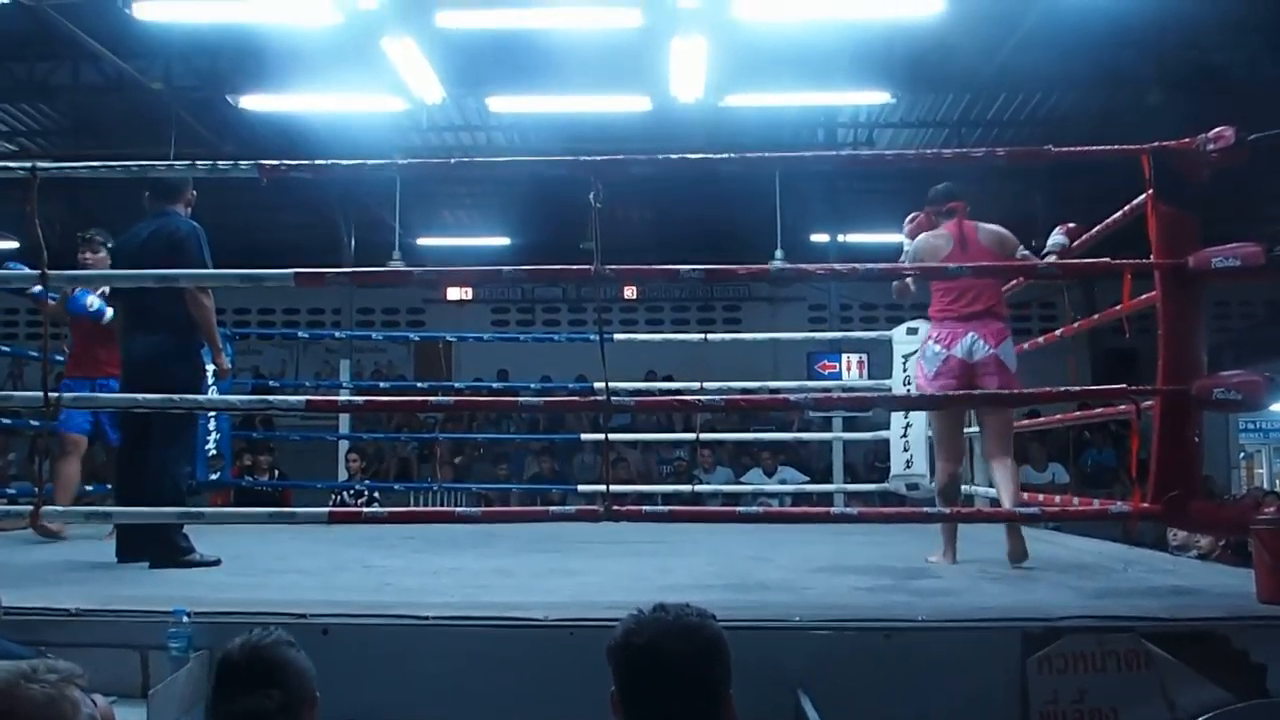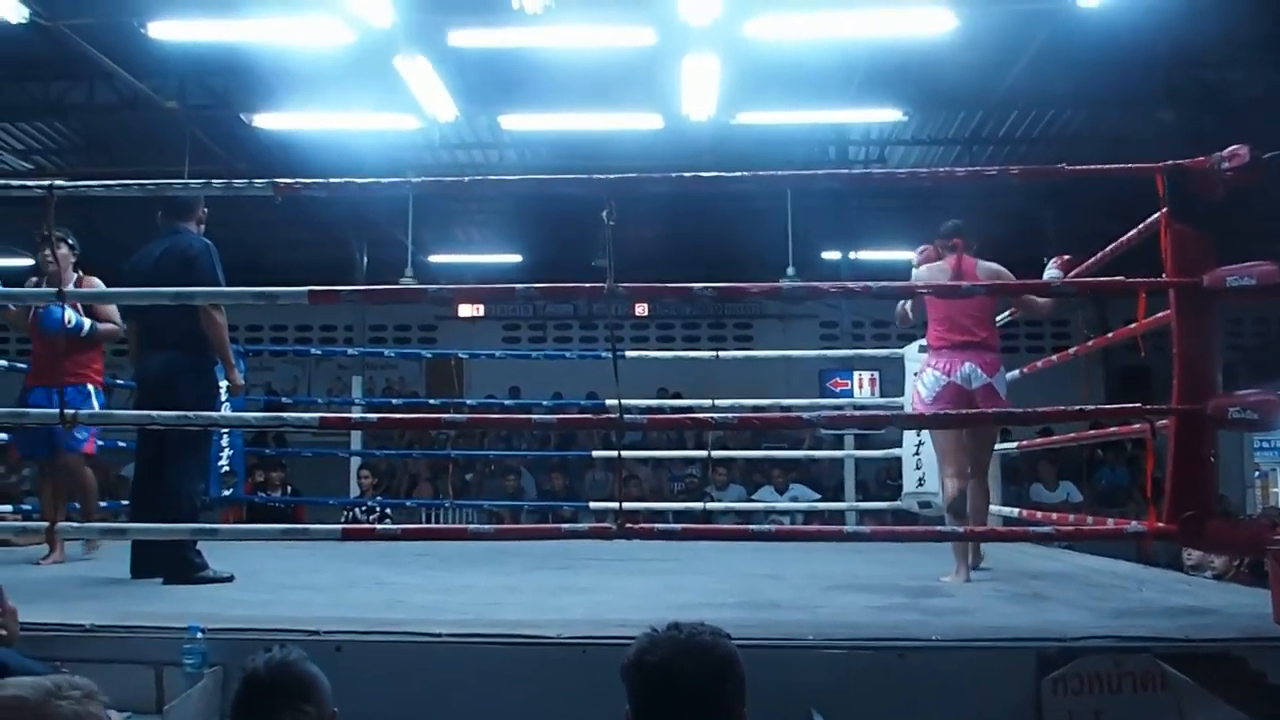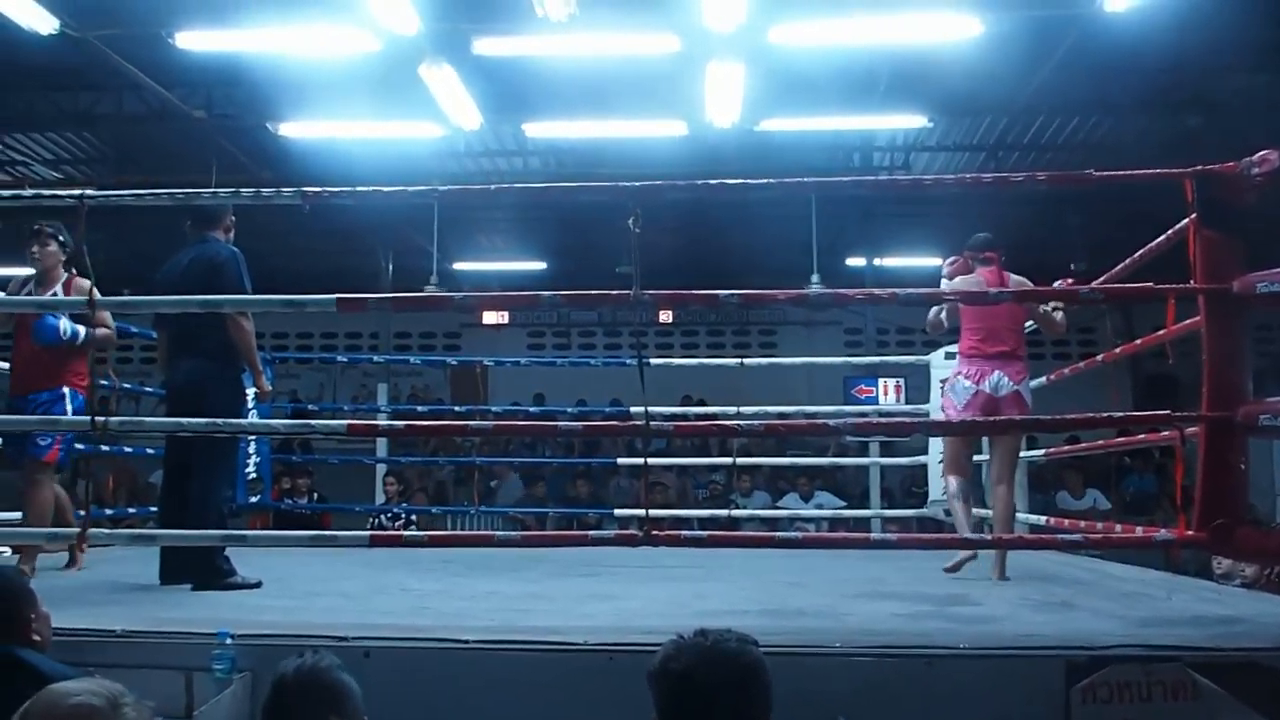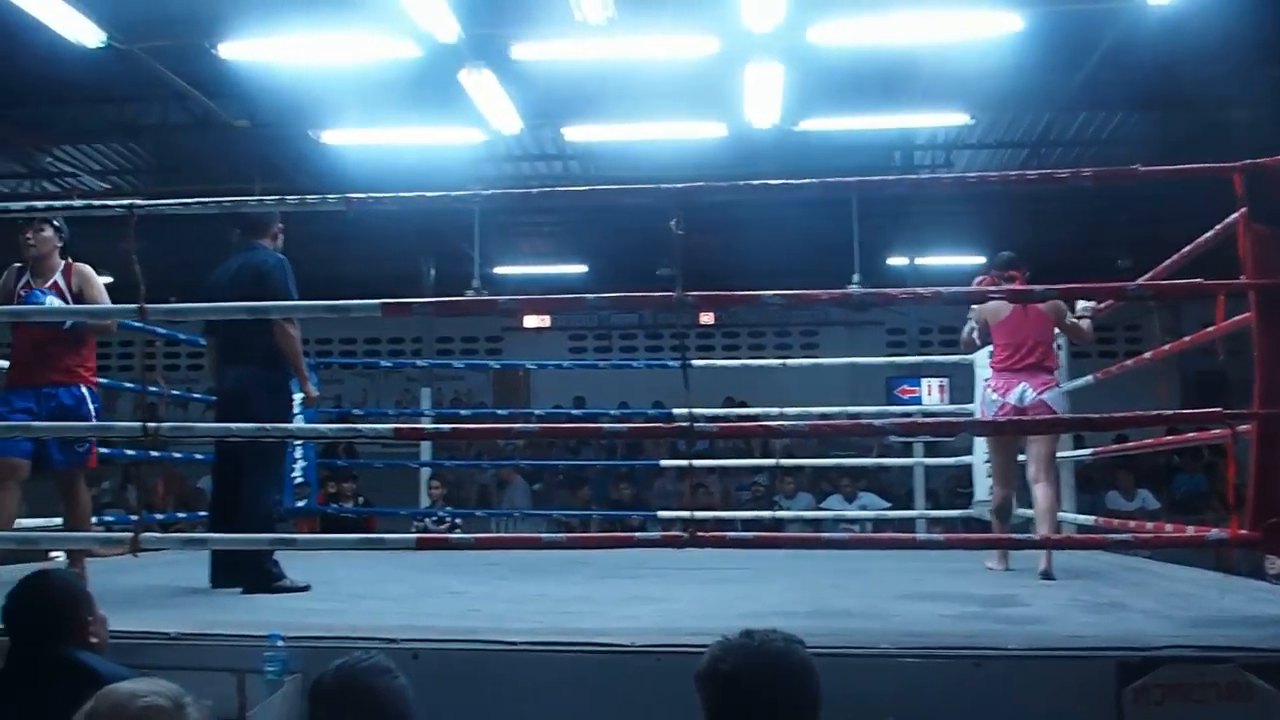
dt=0.4s
person 1, frame 1
left shoulder: (127, 239)
right shoulder: (186, 231)
left elbow: (119, 305)
right elbow: (197, 295)
right wrist: (217, 350)
left hip: (137, 353)
right hip: (175, 352)
left knee: (134, 446)
right knee: (173, 449)
left ankle: (132, 542)
right ankle: (169, 545)
person 1, frame 2
left shoulder: (140, 258)
right shoulder: (199, 248)
left elbow: (133, 323)
right elbow: (210, 311)
right wrist: (230, 367)
left hip: (151, 370)
right hip: (189, 368)
left knee: (150, 464)
right knee: (187, 465)
left ankle: (146, 557)
right ankle: (182, 561)
person 1, frame 3
left shoulder: (171, 266)
right shoulder: (226, 256)
left elbow: (162, 331)
right elbow: (237, 319)
right wrist: (257, 373)
left hip: (180, 377)
right hip: (217, 376)
left knee: (178, 470)
right knee: (213, 472)
left ankle: (176, 563)
right ankle: (210, 567)
person 1, frame 4
left shoulder: (220, 273)
right shoulder: (273, 264)
left elbow: (212, 338)
right elbow: (284, 325)
right wrist: (304, 379)
left hip: (230, 383)
right hip: (265, 381)
left knee: (228, 474)
right knee: (263, 476)
left ankle: (227, 567)
right ankle: (260, 571)
person 2, frame 1
left shoulder: (925, 242)
right shoulder: (996, 236)
left elbow: (900, 291)
right wrist: (1056, 247)
left hip: (945, 345)
right hip: (992, 342)
left knee: (947, 454)
right knee: (998, 449)
left ankle: (948, 548)
right ankle: (1010, 514)
person 2, frame 2
left shoulder: (925, 274)
right shoulder: (992, 272)
left elbow: (902, 318)
right elbow: (1039, 308)
right wrist: (1053, 277)
left hip: (942, 372)
right hip: (986, 371)
left knee: (953, 472)
right knee: (978, 471)
left ankle: (961, 565)
right ankle: (974, 551)
person 2, frame 3
left shoulder: (960, 285)
right shoulder: (1023, 287)
left elbow: (933, 326)
right elbow: (1056, 328)
right wrist: (1058, 301)
left hip: (971, 379)
right hip: (1012, 380)
left knee: (955, 470)
right knee: (1003, 477)
left ankle: (966, 539)
right ankle: (1000, 565)
person 2, frame 4
left shoulder: (988, 305)
right shoulder: (1050, 301)
left elbow: (968, 341)
right elbow: (1083, 335)
right wrist: (1085, 311)
left hip: (1002, 391)
right hip: (1042, 391)
left knee: (1003, 481)
right knee: (1041, 477)
left ankle: (1001, 555)
right ankle: (1045, 554)
person 3, frame 1
right shoulder: (73, 287)
right elbow: (56, 314)
left wrist: (104, 315)
left hip: (113, 381)
right hip: (77, 379)
left knee: (118, 453)
right knee: (70, 444)
right ankle: (57, 517)
person 3, frame 2
left shoulder: (90, 286)
right shoulder: (34, 286)
left elbow: (117, 329)
left wrist: (81, 326)
left hip: (80, 386)
right hip: (40, 387)
left knee: (71, 460)
right knee: (48, 465)
left ankle: (91, 524)
right ankle: (55, 545)
person 3, frame 3
left shoulder: (79, 287)
left elbow: (109, 333)
left wrist: (75, 333)
left hip: (61, 392)
left knee: (38, 470)
right knee: (43, 476)
right ankle: (77, 544)
person 3, frame 4
left shoulder: (79, 274)
left elbow: (108, 322)
left wrist: (64, 317)
left hip: (69, 390)
left knee: (70, 478)
left ankle: (77, 564)
